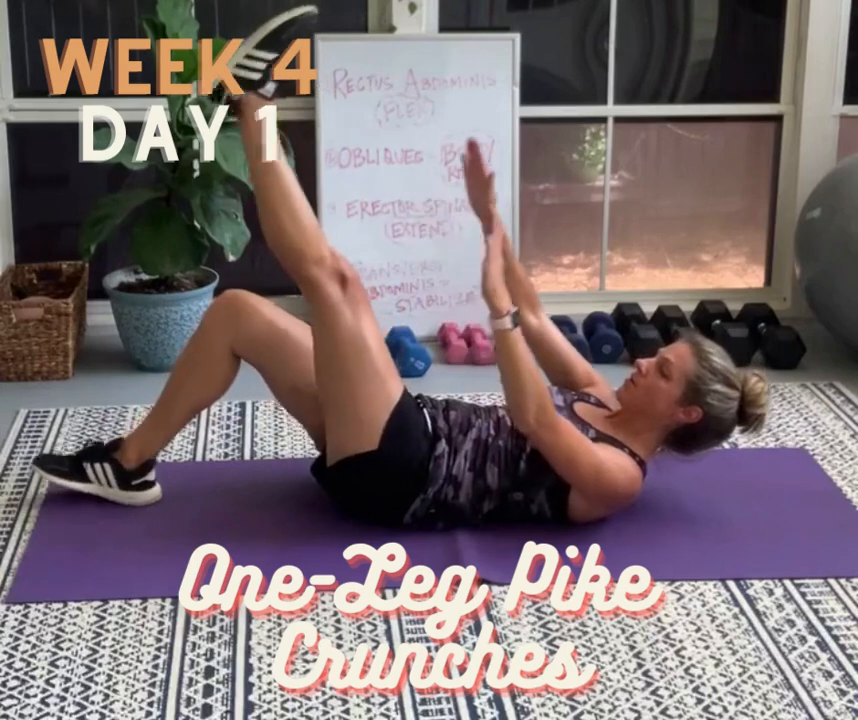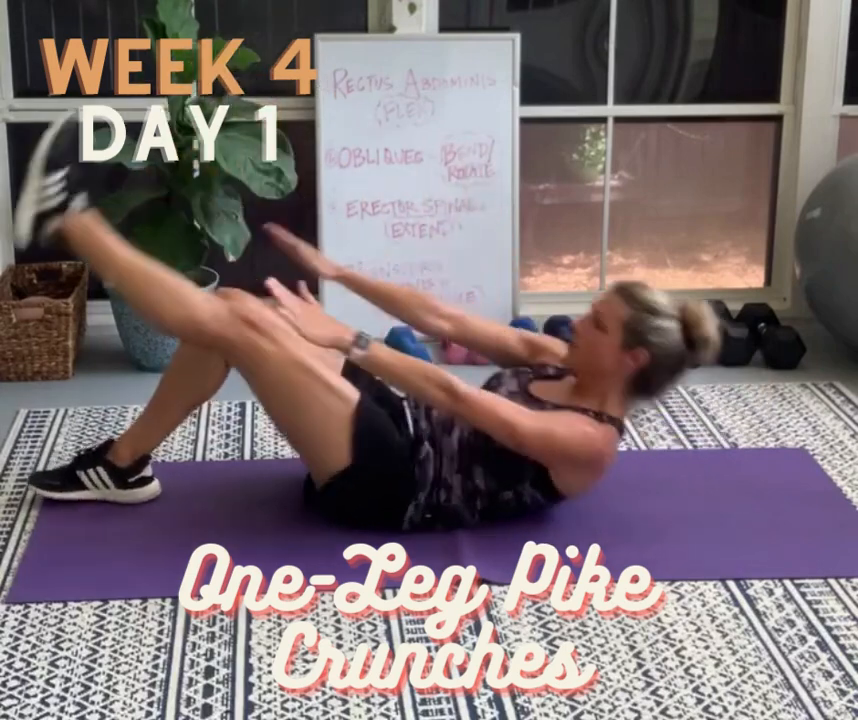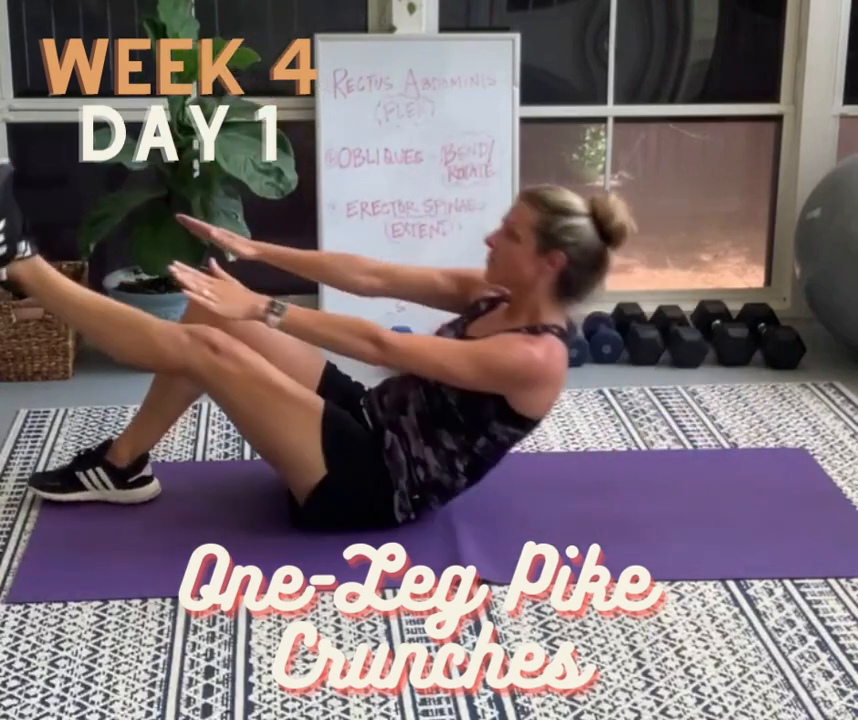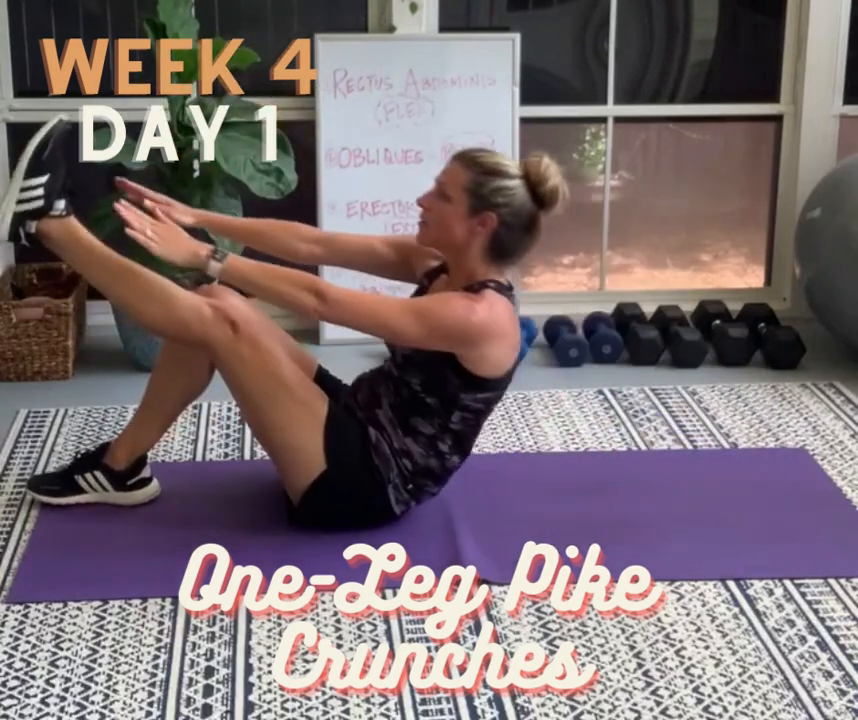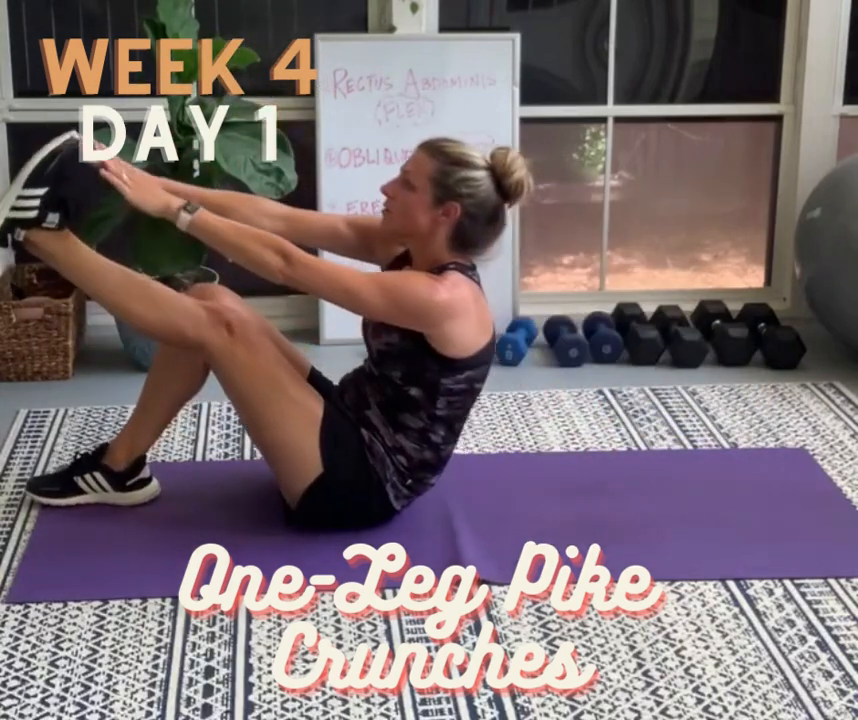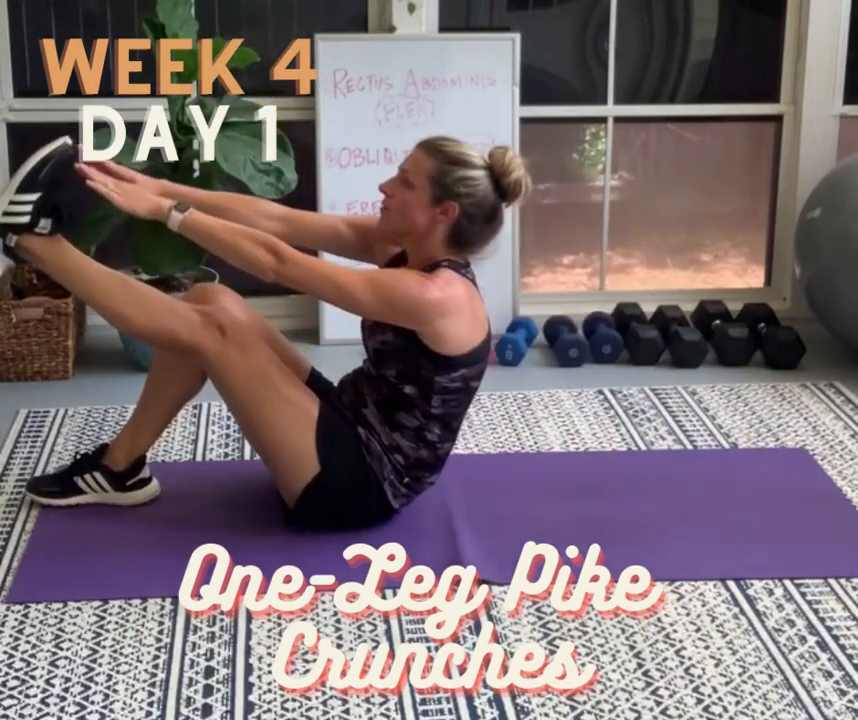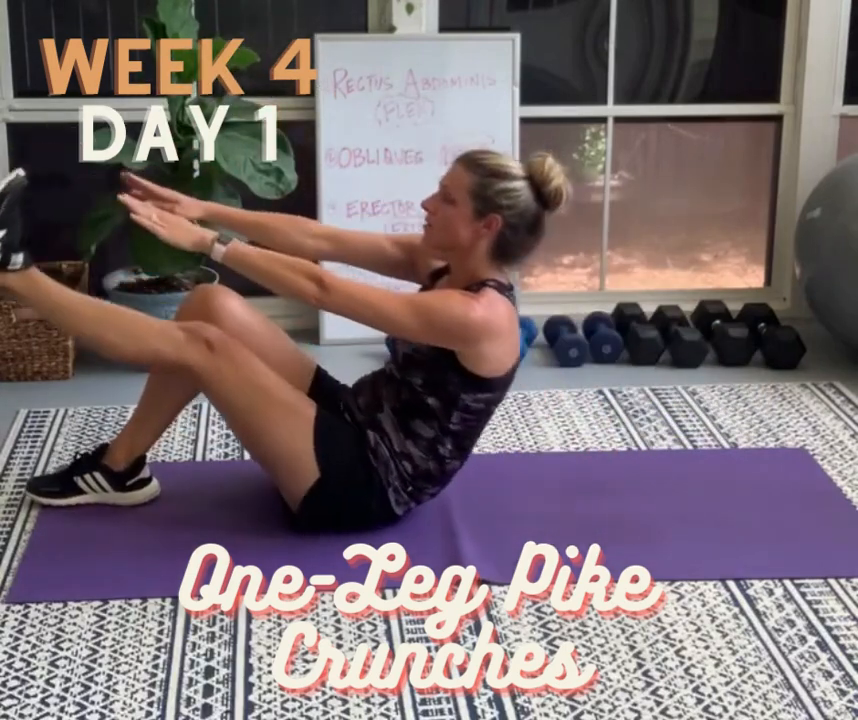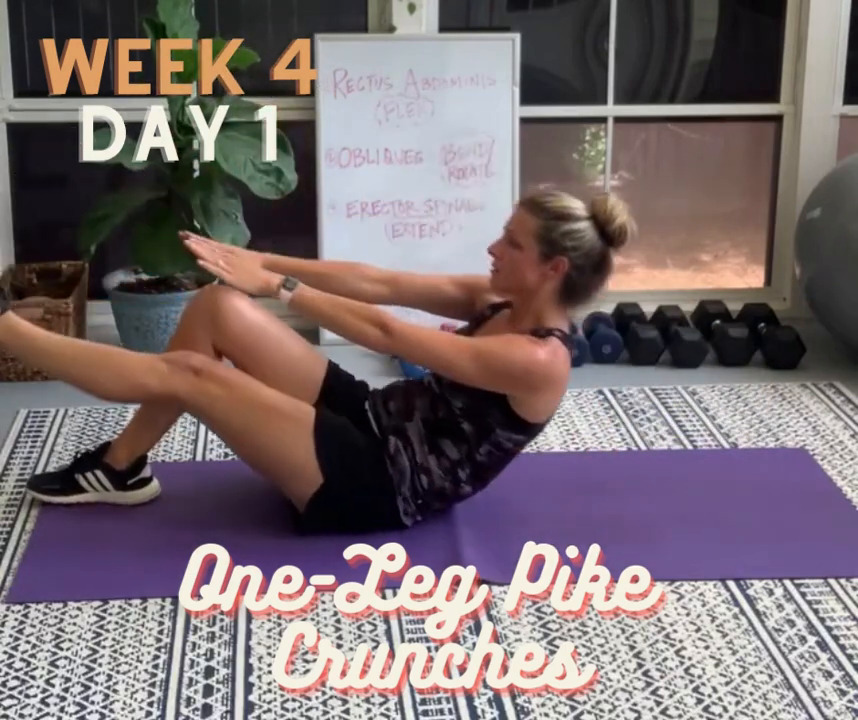
dt=0.3s
person 1, frame 1
left shoulder: (616, 478)
right shoulder: (607, 403)
left elbow: (535, 423)
right elbow: (535, 316)
left wrist: (502, 311)
right wrist: (491, 216)
left hip: (398, 470)
right hip: (409, 431)
left knee: (333, 279)
right knee: (240, 315)
left ankle: (254, 101)
right ankle: (126, 469)
person 1, frame 2
left shoulder: (593, 443)
right shoulder: (563, 367)
left elbow: (457, 399)
right elbow: (445, 321)
left wrist: (346, 340)
right wrist: (339, 274)
left hip: (383, 483)
right hip: (399, 428)
left knee: (234, 324)
right knee: (232, 306)
left ankle: (71, 218)
right ankle: (124, 465)
person 1, frame 3
left shoulder: (536, 358)
right shoulder: (495, 297)
left elbow: (381, 348)
right elbow: (373, 276)
left wrist: (264, 310)
right wrist: (258, 251)
left hip: (373, 484)
right hip: (372, 426)
left knee: (200, 348)
right knee: (214, 315)
right ankle: (123, 465)
person 1, frame 4
left shoulder: (480, 317)
right shoulder: (440, 264)
left elbow: (323, 301)
right elbow: (316, 244)
left wrist: (206, 259)
right wrist: (200, 218)
left hip: (364, 483)
right hip: (356, 426)
left knee: (219, 322)
right knee: (212, 304)
left ankle: (53, 223)
right ankle: (122, 468)
person 1, frame 5
left shoulder: (442, 298)
right shoulder: (406, 246)
left elbow: (285, 263)
right elbow: (278, 216)
left wrist: (173, 209)
right wrist: (163, 186)
left hip: (362, 483)
right hip: (349, 430)
left knee: (217, 326)
right knee: (208, 304)
left ankle: (44, 232)
right ankle: (120, 469)
person 1, frame 6
left shoulder: (434, 295)
right shoulder: (406, 246)
left elbow: (278, 262)
right elbow: (278, 218)
left wrist: (164, 210)
right wrist: (159, 187)
left hip: (360, 483)
right hip: (347, 428)
left knee: (211, 328)
right knee: (210, 300)
right ankle: (120, 468)
person 1, frame 7
left shoulder: (480, 316)
right shoulder: (446, 264)
left elbow: (324, 291)
right elbow: (320, 240)
left wrist: (210, 244)
right wrist: (202, 210)
left hip: (365, 485)
right hip: (352, 425)
left knee: (197, 345)
right knee: (208, 304)
right ankle: (121, 470)
person 1, frame 8
left shoulder: (538, 362)
right shoulder: (502, 302)
left elbow: (386, 335)
right elbow: (380, 283)
left wrist: (278, 286)
right wrist: (263, 262)
left hip: (374, 486)
right hip: (369, 420)
left knee: (185, 374)
right knee: (216, 305)
right ankle: (121, 468)
